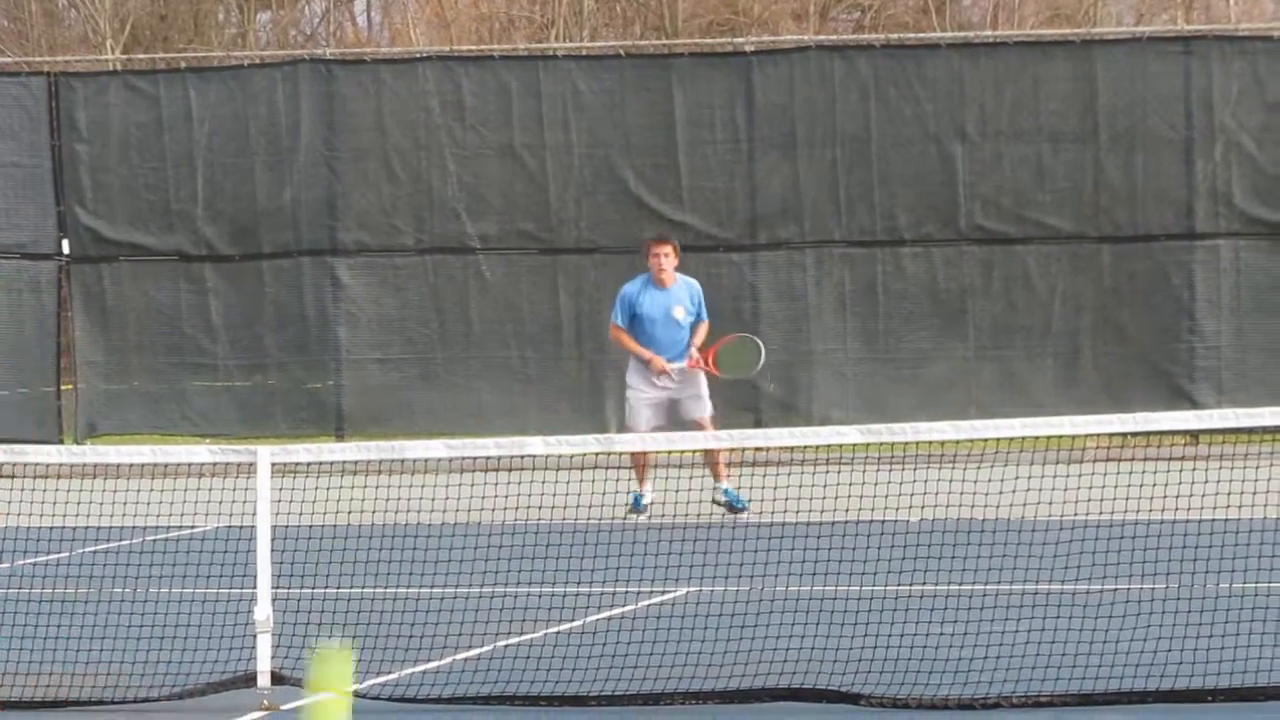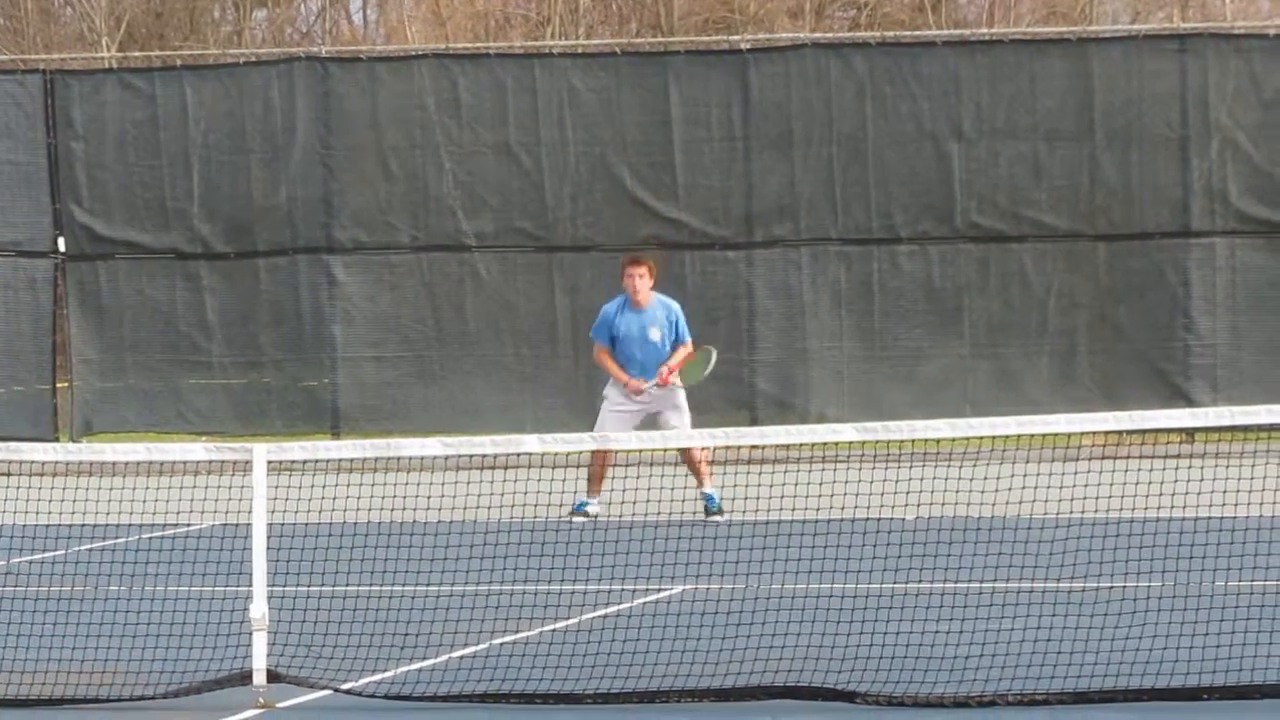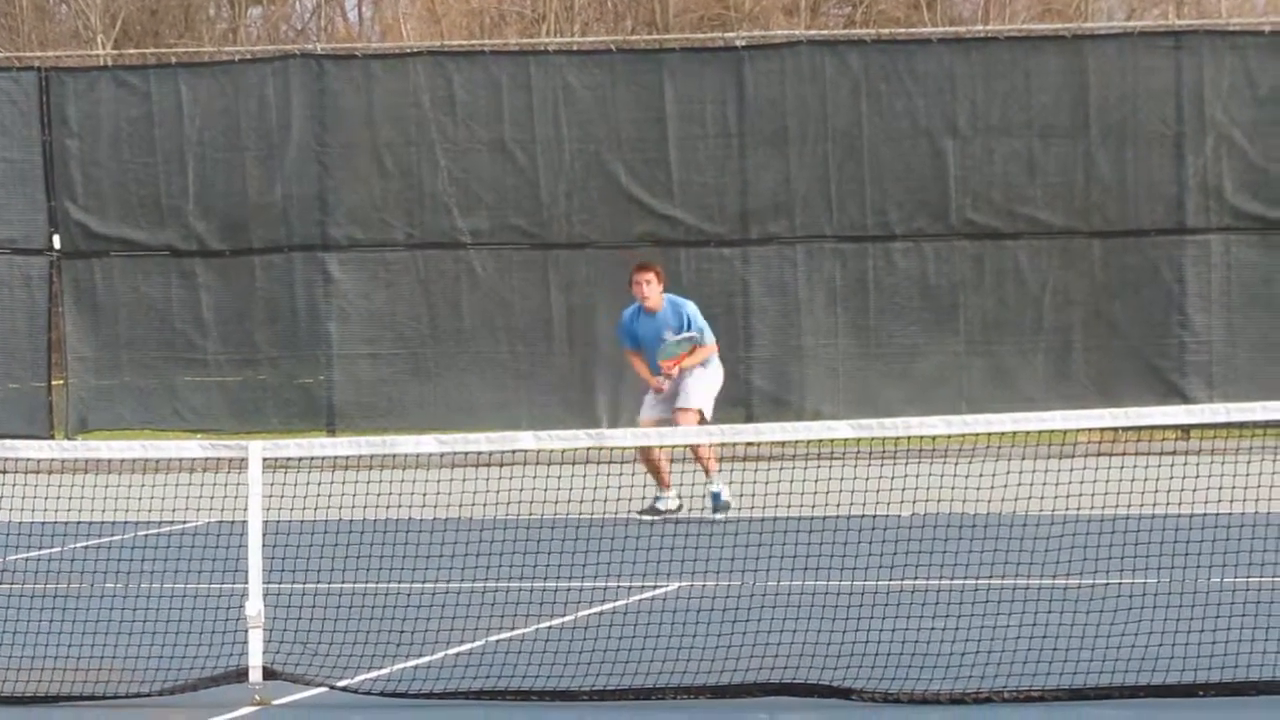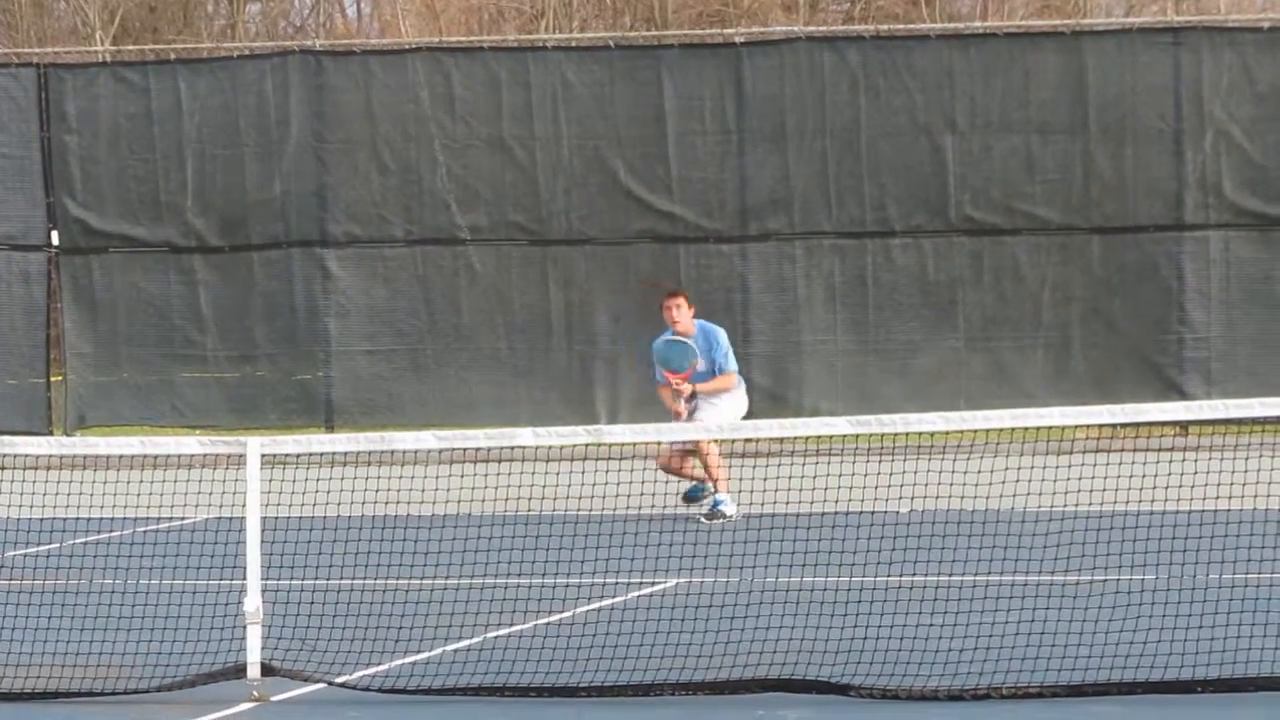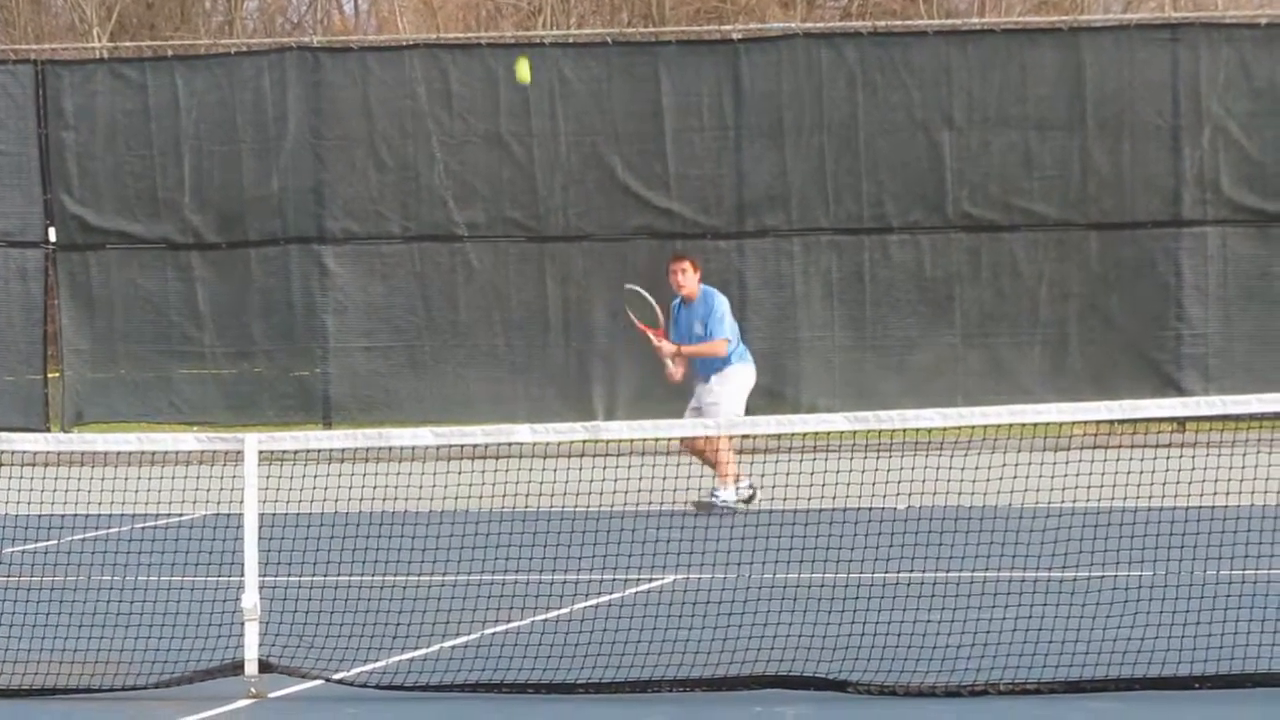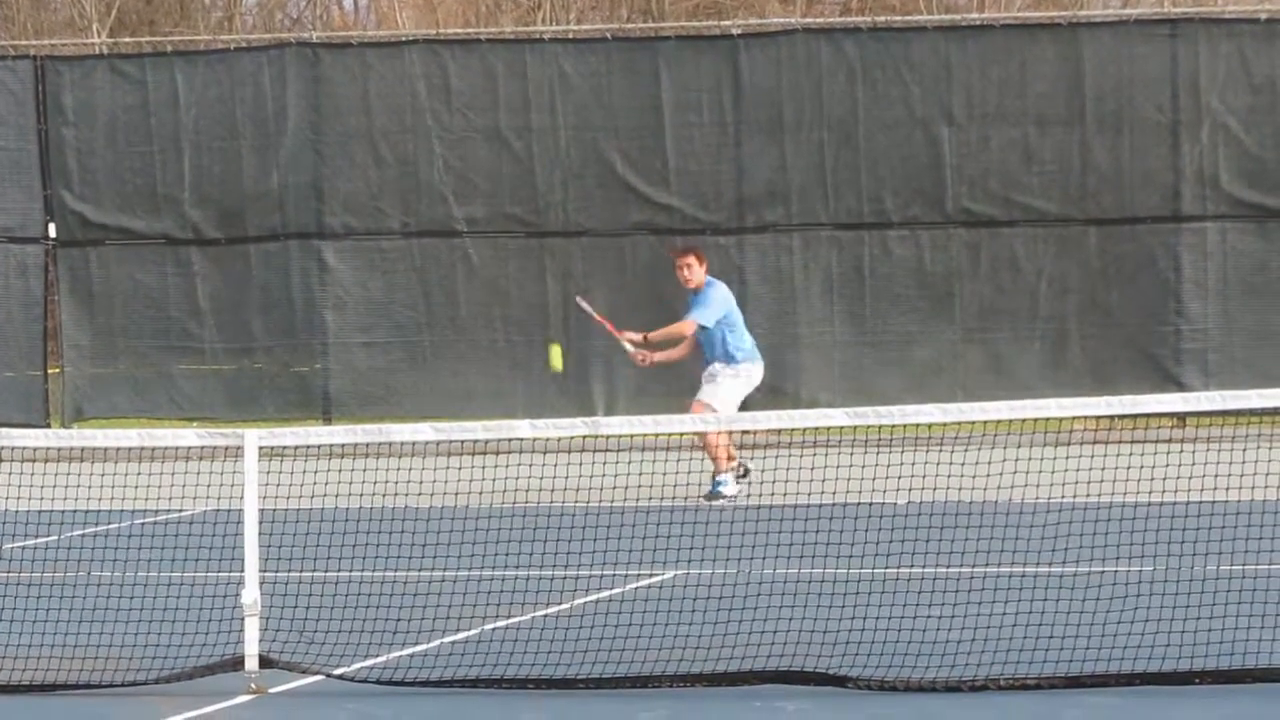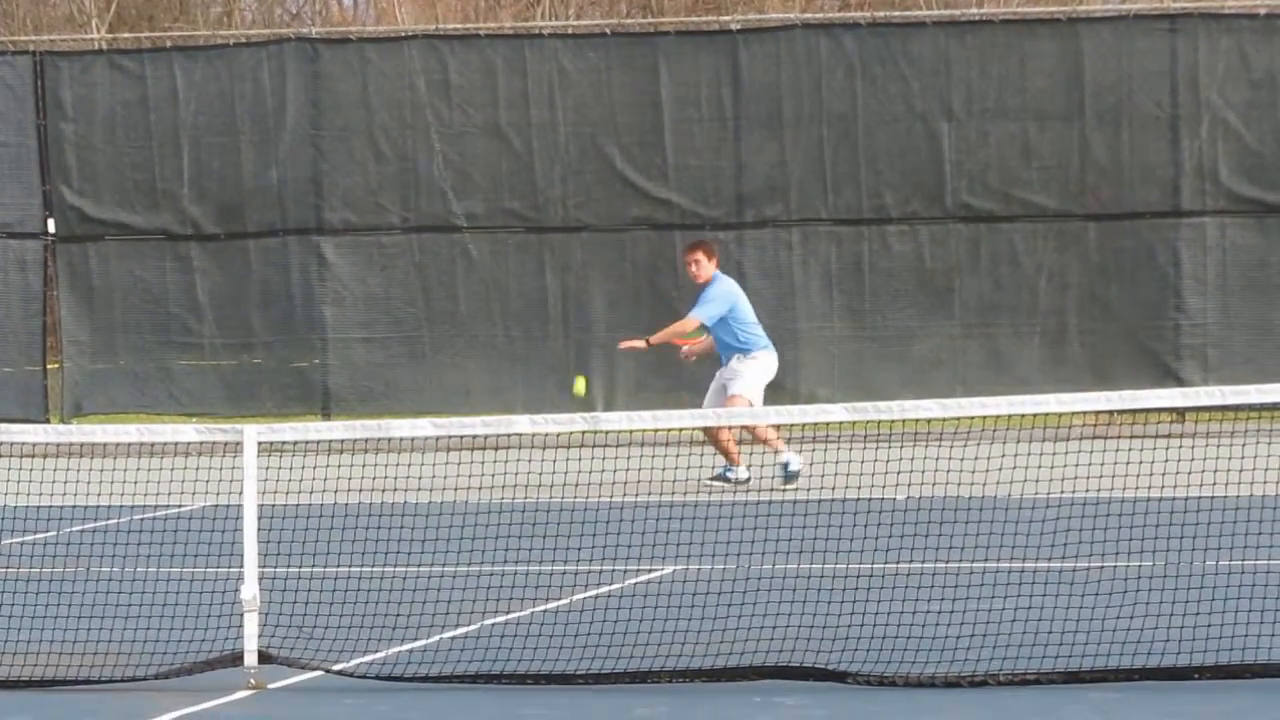
dt=0.3s
person 1, frame 1
left shoulder: (692, 289)
right shoulder: (631, 292)
left elbow: (702, 323)
right elbow: (617, 332)
left wrist: (694, 347)
right wrist: (649, 358)
left hip: (685, 368)
right hip: (644, 373)
left knee: (706, 428)
right knee: (640, 435)
left ankle: (722, 490)
right ankle: (643, 490)
person 1, frame 2
left shoulder: (670, 309)
right shoulder: (610, 312)
left elbow: (685, 346)
right elbow: (600, 353)
left wrist: (669, 367)
right wrist: (625, 380)
left hip: (664, 385)
right hip: (625, 387)
right knee: (602, 445)
left ankle: (708, 493)
right ankle: (591, 500)
person 1, frame 3
left shoulder: (684, 309)
right shoulder: (629, 319)
left elbow: (710, 347)
right elbow: (634, 355)
left wrist: (679, 367)
right wrist: (651, 380)
left hip: (701, 369)
right hip: (666, 379)
left knee: (685, 422)
left ankle: (717, 489)
right ankle: (667, 497)
person 1, frame 4
left shoulder: (715, 335)
left elbow: (730, 380)
right elbow: (664, 387)
left wrist: (693, 388)
right wrist: (674, 406)
left hip: (727, 395)
right hip: (693, 402)
right knee: (668, 462)
left ankle: (724, 501)
right ankle: (704, 481)
person 1, frame 5
left shoulder: (715, 302)
right shoulder: (677, 308)
left elbow: (721, 347)
right elbow: (686, 351)
left wrist: (675, 349)
right wrist: (676, 369)
left hip: (735, 370)
right hip: (708, 376)
right knee: (690, 440)
left ankle: (724, 493)
right ankle: (739, 486)
person 1, frame 6
left shoulder: (715, 292)
right shoulder: (695, 297)
left elbow: (686, 329)
right elbow: (690, 343)
left wrist: (645, 338)
right wrist: (654, 356)
left hip: (739, 367)
right hip: (721, 367)
left knee: (699, 414)
left ankle: (725, 480)
right ankle: (734, 464)
person 1, frame 7
left shoulder: (719, 289)
right shoulder: (712, 288)
left elbow: (685, 326)
left wrist: (646, 341)
right wrist: (695, 349)
left hip: (755, 359)
right hip: (734, 362)
left knee: (738, 410)
left ankle: (786, 456)
right ankle: (737, 469)
